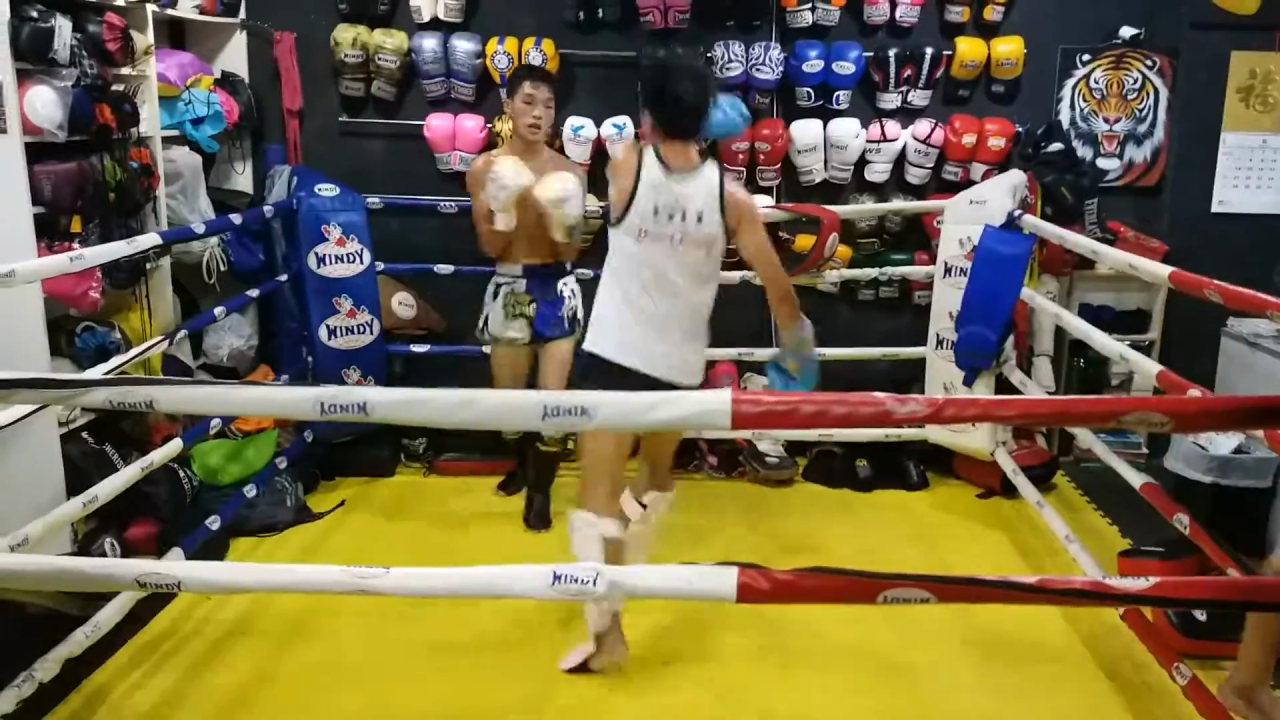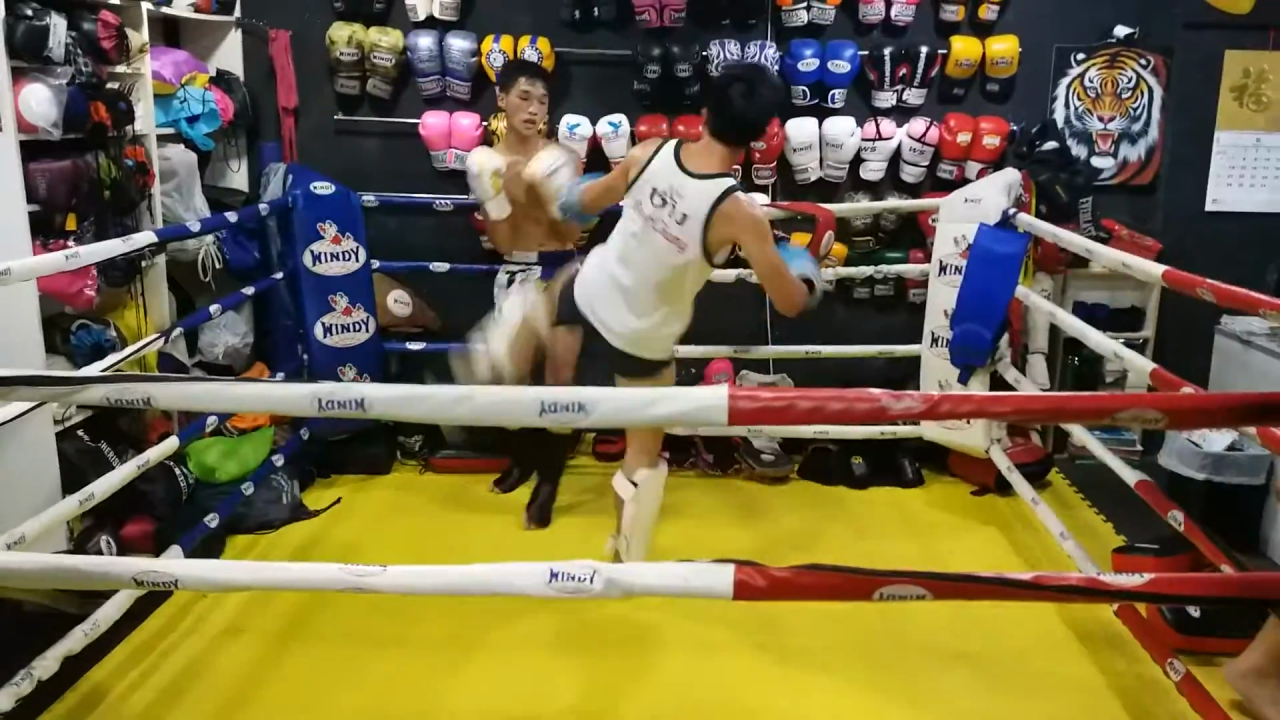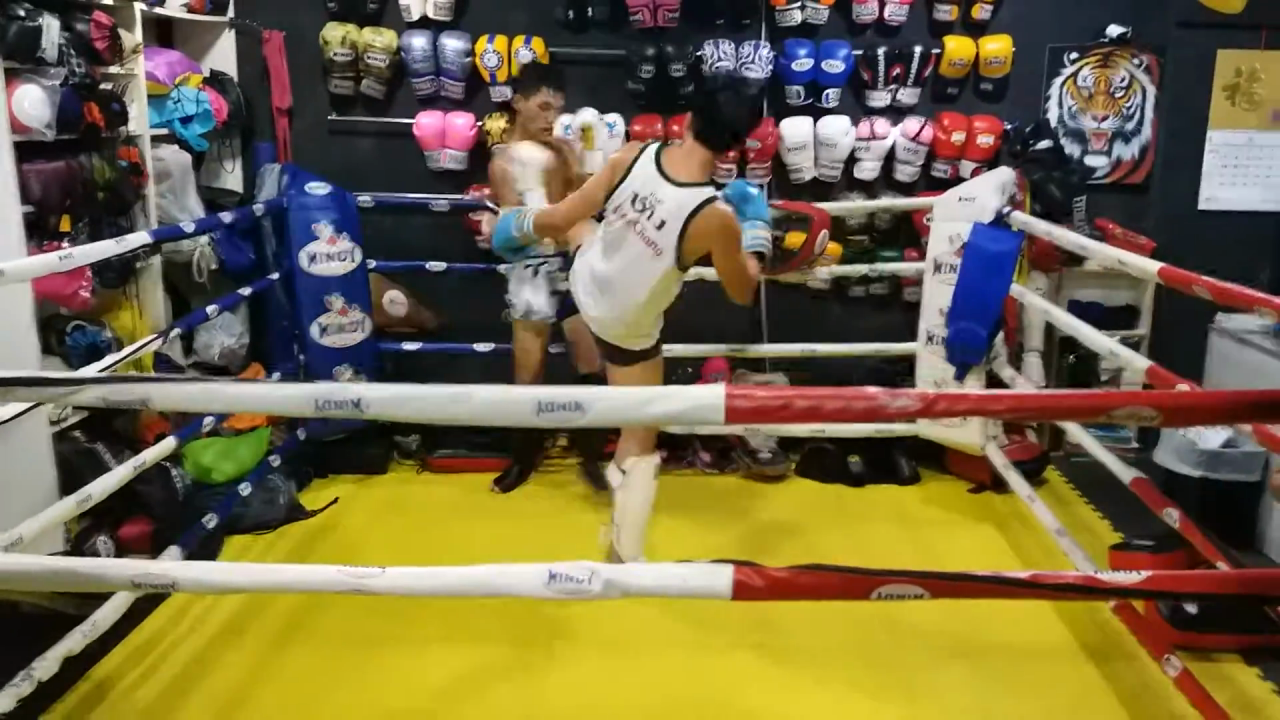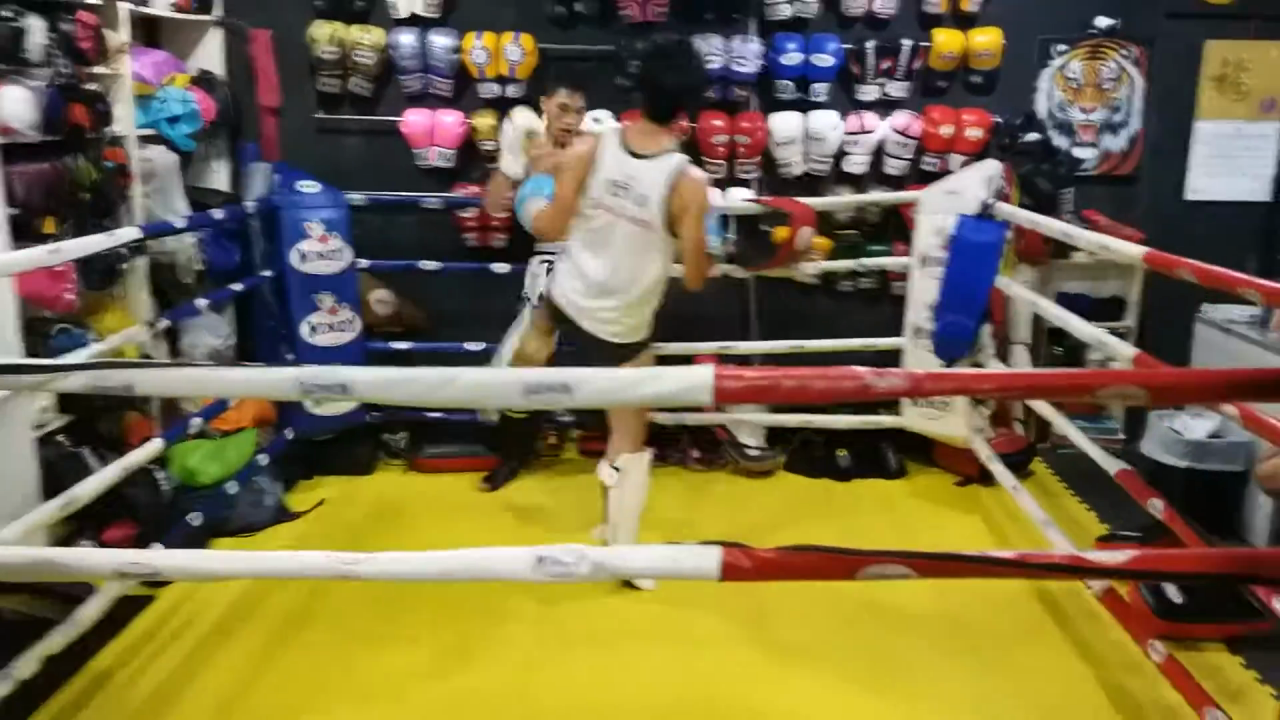
dt=0.2s
person 1, frame 1
left shoulder: (626, 166)
right shoulder: (731, 198)
right elbow: (778, 287)
left wrist: (656, 135)
right wrist: (797, 346)
left hip: (611, 354)
right hip: (677, 368)
left knee: (597, 495)
right knee: (655, 478)
left ankle: (605, 631)
right ankle: (623, 590)
person 1, frame 2
left shoulder: (650, 153)
right shoulder: (740, 213)
left elbow: (592, 199)
right elbow: (790, 301)
left wrist: (571, 194)
right wrist: (803, 272)
left hip: (591, 294)
right hip: (644, 339)
right knee: (644, 453)
right ankle: (629, 565)
person 1, frame 3
left shoulder: (628, 157)
right shoulder: (717, 218)
left elbow: (562, 218)
right elbow: (741, 293)
left wrist: (522, 230)
right wrist: (755, 236)
left hip: (585, 284)
right hip: (628, 330)
right knee: (638, 443)
right ankle: (627, 560)
person 1, frame 4
left shoulder: (588, 147)
right shoulder: (689, 184)
left elbow: (552, 227)
right elbow: (694, 275)
left wrist: (532, 204)
right wrist: (707, 242)
left hip: (567, 295)
right hip: (622, 326)
left knee: (542, 322)
right knee: (628, 439)
right ankle: (622, 554)
person 2, frame 1
left shoulder: (568, 172)
right shoulder: (484, 169)
left elbow: (569, 253)
right elbow: (491, 247)
left wrist: (564, 224)
right wrist: (502, 210)
left hip: (554, 289)
right hip: (507, 289)
left ankle: (539, 489)
right ankle: (524, 464)
person 2, frame 2
right shoulder: (486, 165)
left elbow: (572, 233)
right elbow: (500, 241)
right wrist: (494, 200)
left hip: (560, 272)
right hip: (516, 279)
left ankle: (548, 480)
right ankle: (523, 460)
person 2, frame 3
left shoulder: (564, 151)
right shoulder: (504, 162)
left wrist: (583, 160)
right wrist: (531, 195)
right hip: (533, 270)
left knee: (591, 366)
right knee: (527, 375)
left ankle: (592, 454)
right ankle: (525, 454)
person 2, frame 4
right shoulder: (527, 151)
right elbow: (495, 204)
right wrist: (512, 160)
right hip: (550, 264)
right knee: (528, 364)
right ankle: (513, 452)
